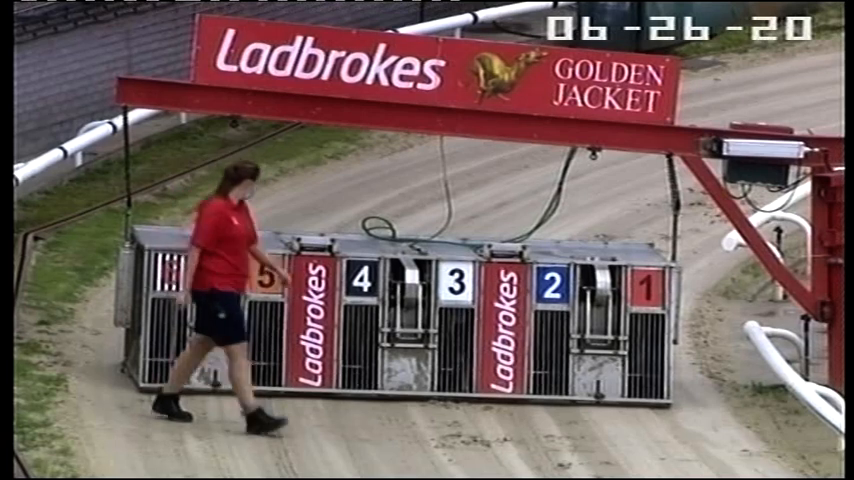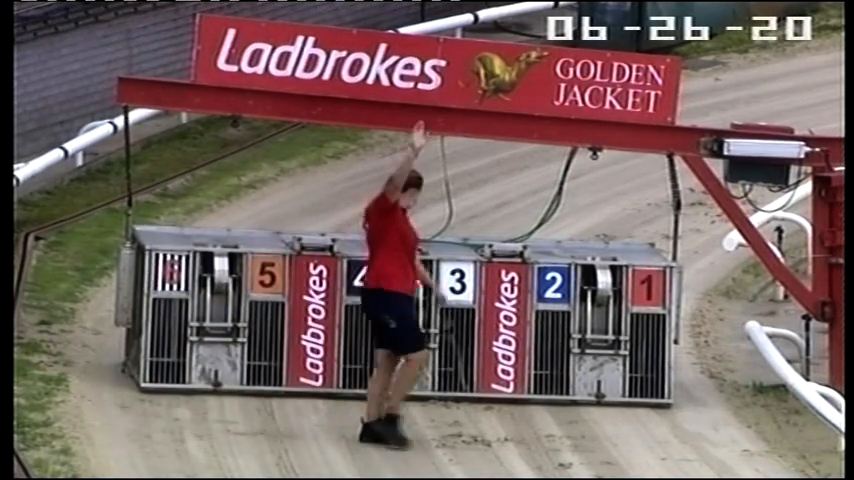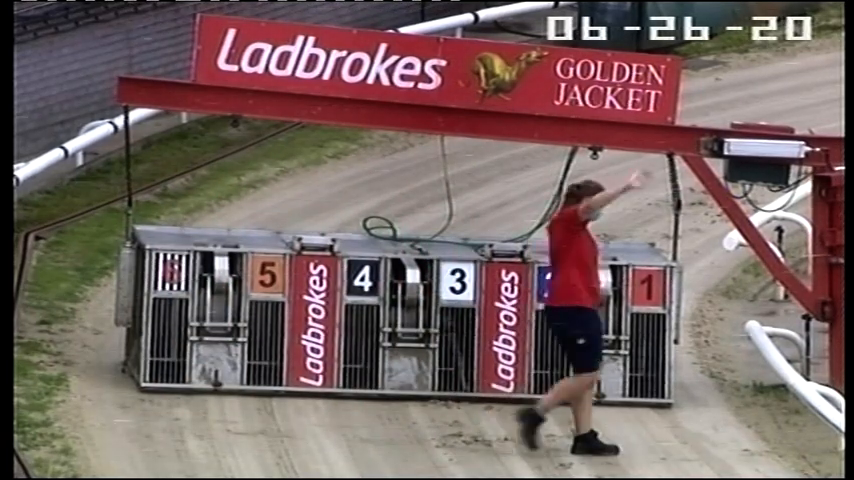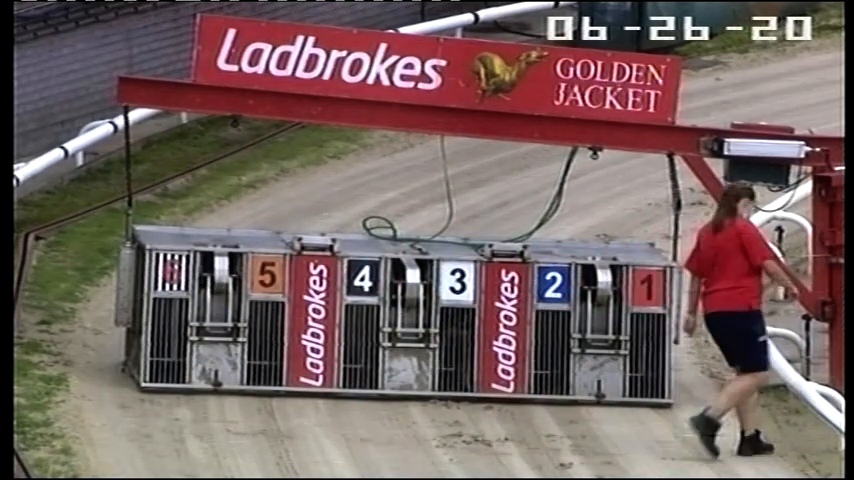
dt=1s
person 1, frame 1
left shoulder: (242, 209)
right shoulder: (214, 209)
left elbow: (252, 245)
right elbow: (195, 249)
left wrist: (276, 268)
right wrist: (186, 289)
left hip: (229, 289)
right hip: (215, 290)
left knee: (199, 347)
right knee: (238, 351)
left ankle: (166, 398)
right ankle: (253, 415)
person 1, frame 2
left shoulder: (399, 217)
right shoulder: (382, 209)
left elbow: (409, 258)
right elbow: (396, 181)
left wrist: (431, 284)
right wrist: (413, 152)
left hip: (398, 296)
right hip: (383, 295)
left knee: (387, 363)
right knee: (416, 357)
left ankle: (372, 424)
right ankle: (386, 419)
person 1, frame 3
left shoulder: (577, 228)
right shoulder: (566, 221)
right elbow: (592, 205)
right wrist: (626, 186)
left hip: (581, 309)
right hip: (570, 309)
left knee: (588, 375)
right knee: (586, 376)
left ankle: (585, 437)
right ankle: (534, 414)
person 1, frame 4
left shoulder: (706, 232)
right shoulder: (744, 229)
left elbow: (695, 276)
right elbow: (769, 265)
left wrist: (691, 313)
right wrist: (791, 286)
left hip: (716, 311)
right hip: (741, 311)
left knee: (746, 374)
right knee: (755, 375)
left ankle: (750, 438)
right ankle: (708, 419)
